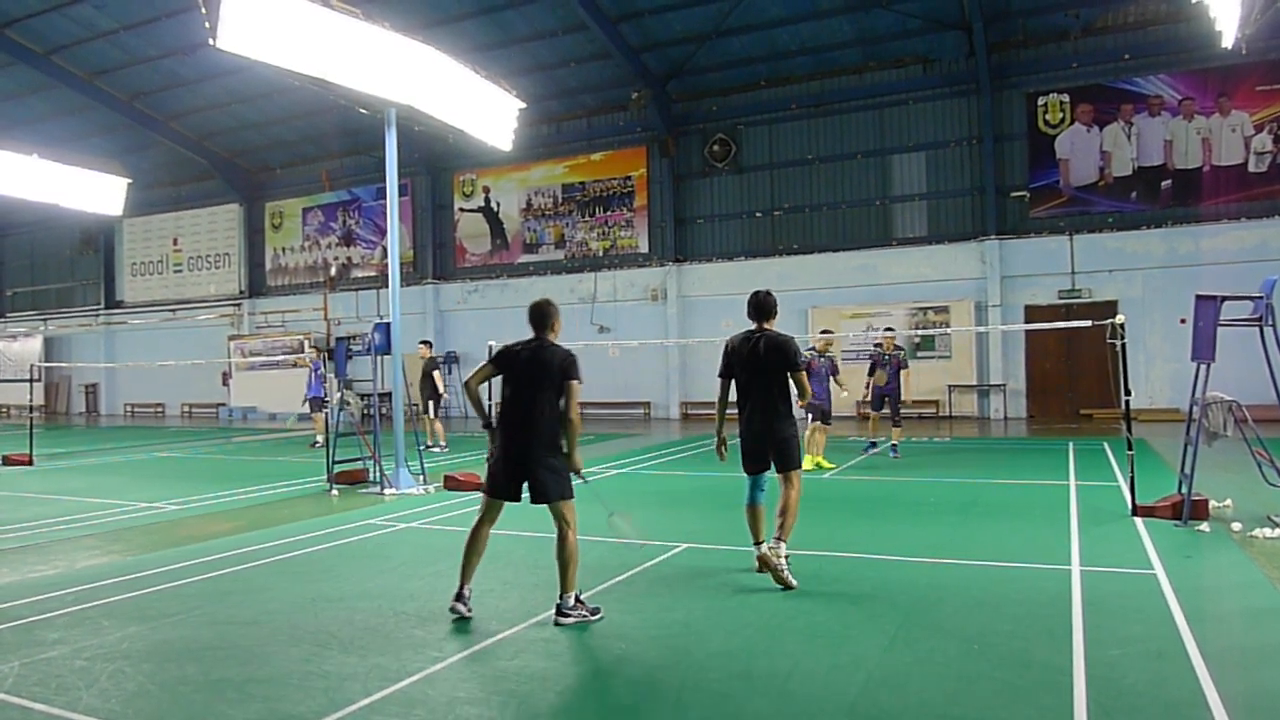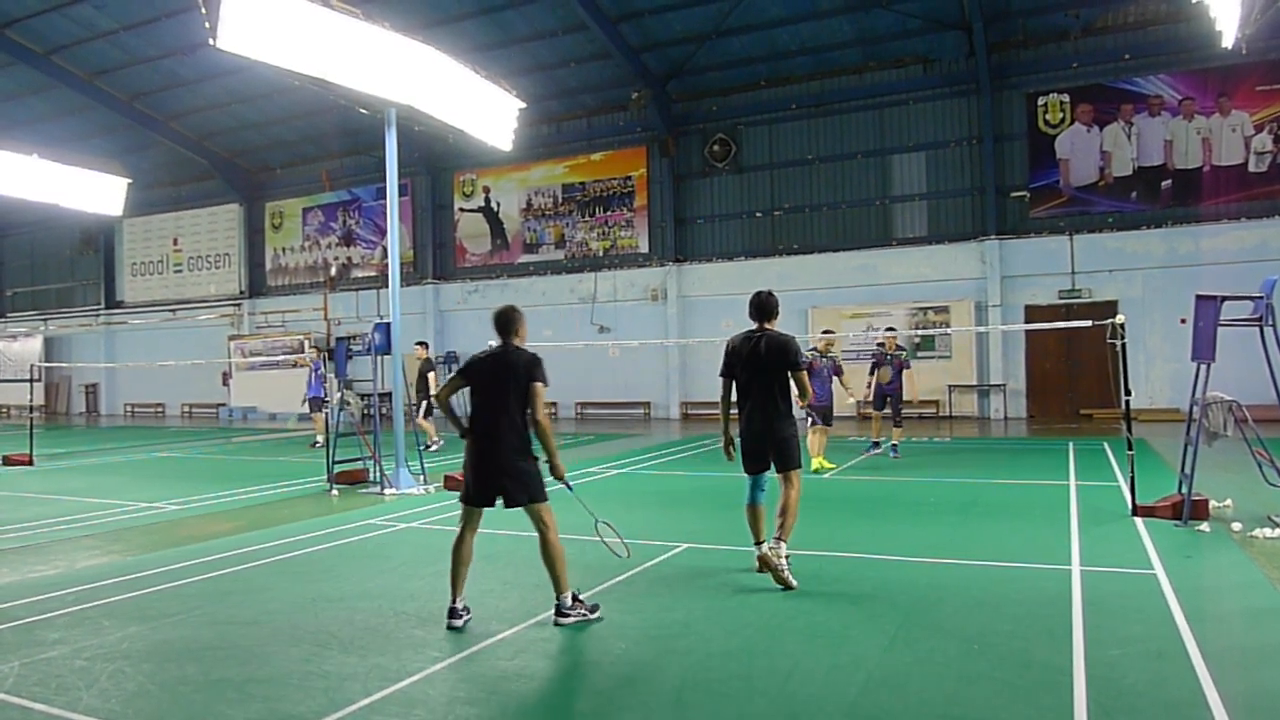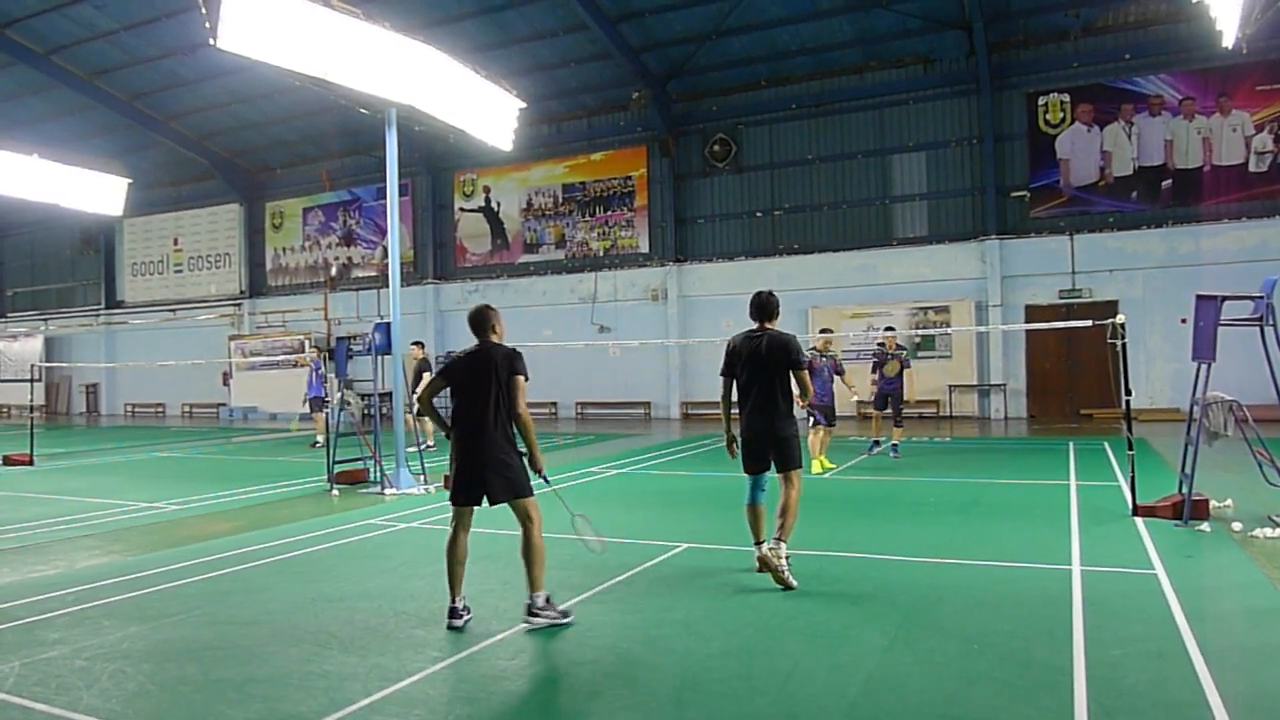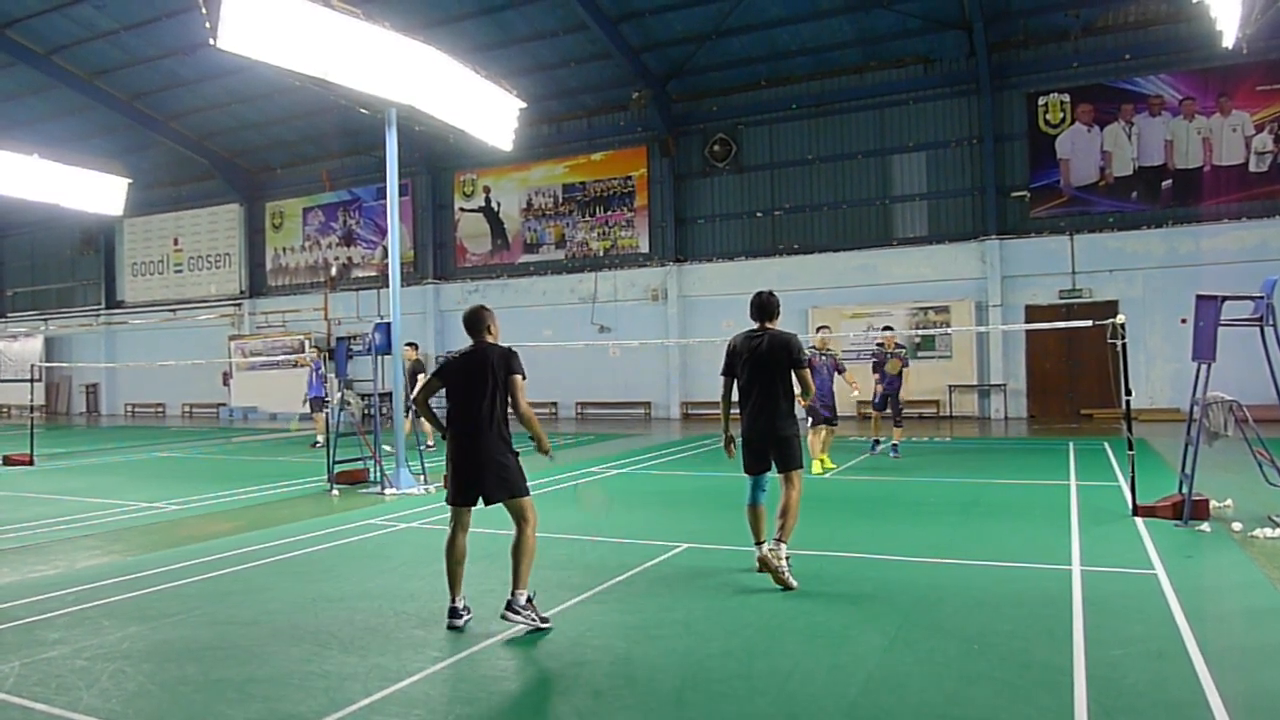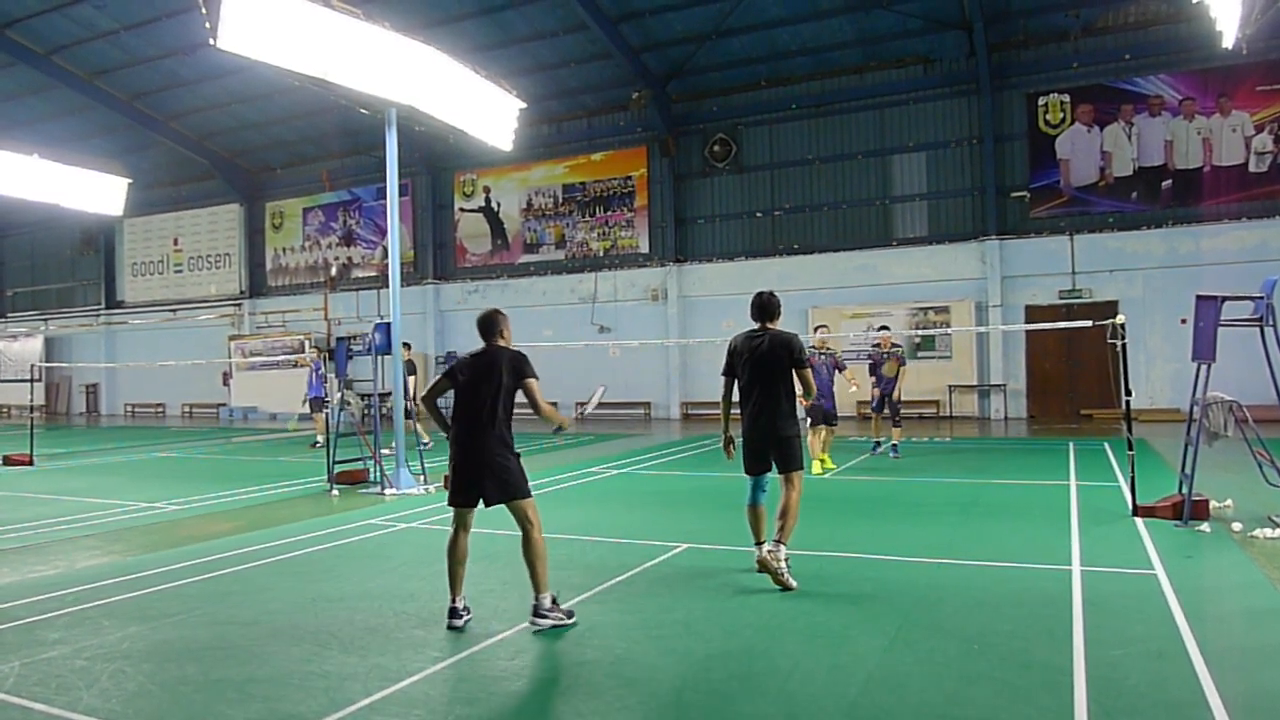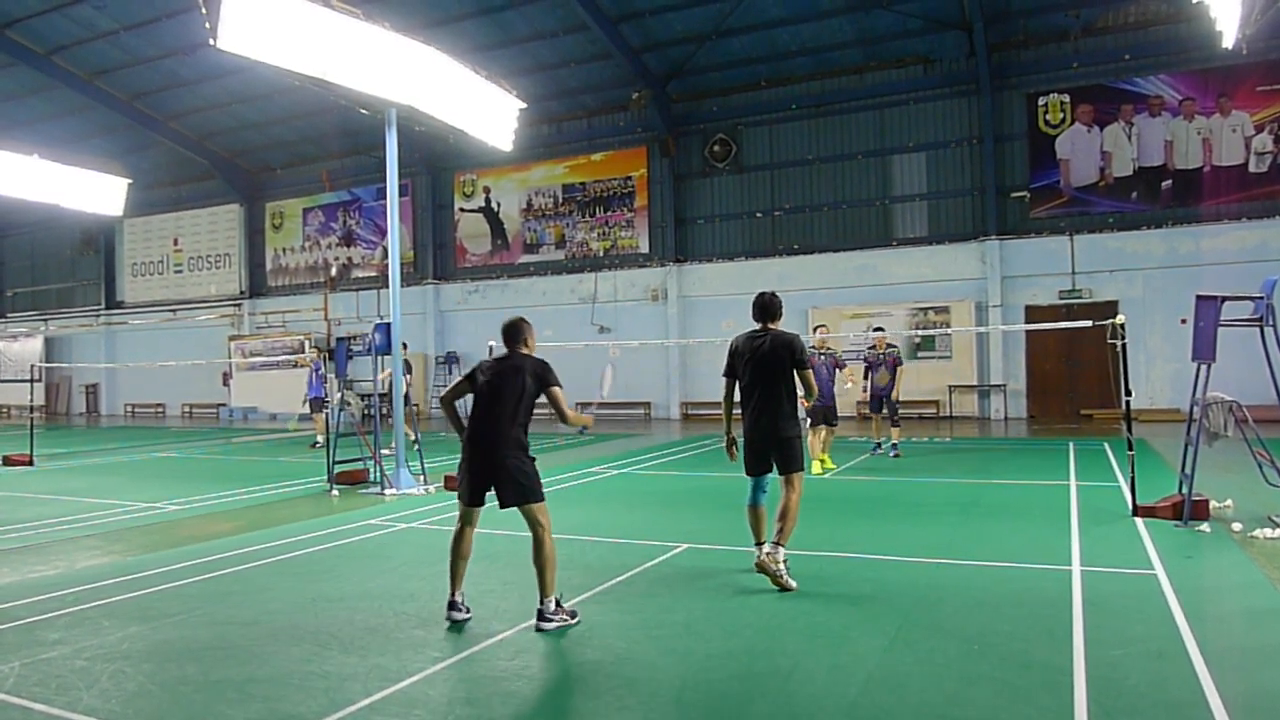
dt=0.2s
person 1, frame 1
left shoulder: (510, 352)
right shoulder: (564, 359)
left elbow: (470, 385)
right elbow: (571, 414)
left wrist: (488, 424)
right wrist: (572, 453)
left hip: (507, 449)
right hip: (544, 451)
left knee: (485, 520)
right knee: (566, 525)
left ankle: (462, 595)
right ankle: (568, 604)
person 1, frame 2
left shoulder: (478, 361)
right shoulder: (530, 362)
left elbow: (441, 397)
right elbow: (538, 416)
left wrist: (464, 431)
right wrist: (554, 458)
left hip: (479, 456)
right hip: (515, 456)
left knee: (467, 528)
right knee: (547, 527)
left ankle: (457, 606)
right ankle: (566, 604)
person 1, frame 3
left shoulder: (458, 361)
right shoulder: (510, 357)
left elbow: (424, 398)
right elbow: (519, 410)
left wrist: (449, 430)
right wrist: (535, 450)
left hip: (464, 453)
right hip: (500, 452)
left knee: (460, 527)
right knee: (531, 522)
left ankle: (457, 606)
right ankle: (538, 602)
person 1, frame 4
left shoulder: (453, 362)
right shoulder: (505, 356)
left elbow: (420, 399)
right elbow: (520, 407)
left wrist: (444, 431)
right wrist: (541, 436)
left hip: (460, 453)
right hip: (495, 451)
left knee: (459, 527)
right knee: (527, 520)
left ankle: (457, 607)
right ankle: (518, 600)
person 1, frame 5
left shoulder: (463, 363)
right shoulder: (515, 359)
left elbow: (428, 398)
right elbow: (539, 407)
left wrist: (449, 431)
right wrist: (561, 419)
left hip: (462, 453)
right hip: (496, 452)
left knee: (461, 528)
right knee: (531, 524)
left ankle: (457, 607)
right ankle: (543, 605)
person 1, frame 6
left shoulder: (485, 367)
right shoulder: (538, 367)
left elbow: (446, 399)
right elbow: (565, 415)
left wrist: (463, 434)
right wrist: (585, 420)
left hip: (475, 452)
right hip: (510, 453)
left knee: (466, 524)
right knee: (541, 527)
left ankle: (456, 601)
right ankle: (548, 609)
person 2, frame 1
left shoulder: (733, 345)
right shoulder: (785, 343)
left elbow: (723, 394)
right elbow: (804, 391)
left wrist: (719, 432)
right wrist: (803, 400)
left hip: (749, 429)
right hip: (781, 426)
left knee: (755, 486)
right knee: (791, 486)
left ankle: (760, 550)
right ankle: (777, 549)
person 2, frame 2
left shoulder: (734, 344)
right shoulder: (786, 343)
left elbow: (725, 393)
right elbow: (805, 391)
left wrist: (726, 432)
right wrist: (804, 400)
left hip: (749, 428)
right hip: (780, 426)
left knee: (755, 486)
right knee: (791, 485)
left ankle: (761, 550)
right ankle: (777, 548)
person 2, frame 3
left shoulder: (735, 344)
right shoulder: (787, 342)
left elbow: (726, 392)
right elbow: (807, 390)
left wrist: (728, 430)
right wrist: (804, 399)
left hip: (750, 427)
right hip: (781, 426)
left knee: (755, 485)
right knee: (791, 485)
left ankle: (761, 550)
right ankle: (777, 549)
person 2, frame 4
left shoulder: (736, 343)
right shoulder: (788, 341)
left elbow: (726, 392)
right elbow: (809, 389)
left wrist: (726, 429)
right wrist: (805, 398)
left hip: (751, 428)
right hip: (782, 426)
left knee: (756, 486)
right knee: (792, 485)
left ankle: (761, 550)
right ankle: (777, 549)
person 2, frame 5
left shoulder: (737, 343)
right shoulder: (789, 341)
left elbow: (726, 392)
right elbow: (810, 389)
left wrist: (725, 430)
right wrist: (806, 397)
left hip: (752, 428)
right hip: (783, 426)
left knee: (756, 486)
right knee: (792, 486)
left ankle: (761, 550)
right ankle: (777, 551)
person 2, frame 6
left shoulder: (738, 344)
right shoulder: (790, 341)
left elbow: (728, 393)
right elbow: (811, 390)
left wrist: (727, 432)
right wrist: (808, 398)
left hip: (752, 429)
right hip: (784, 427)
left knee: (757, 487)
right knee: (792, 488)
left ankle: (761, 551)
right ankle: (775, 554)
